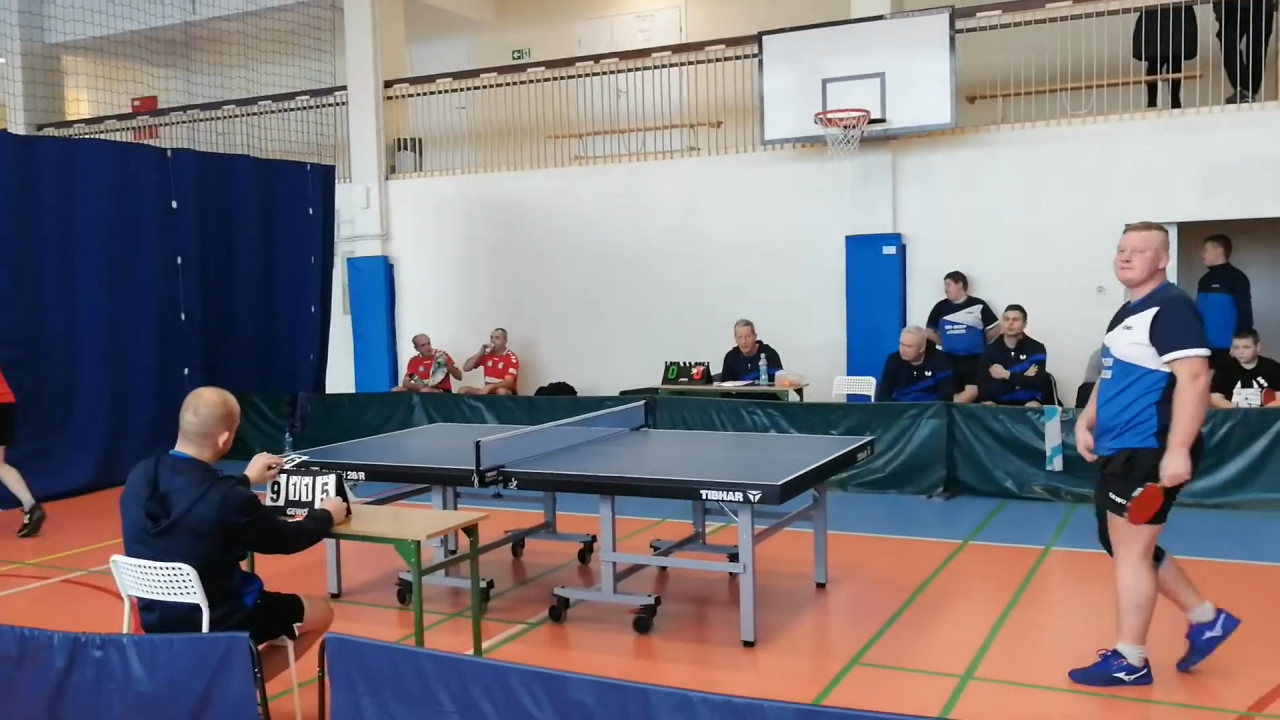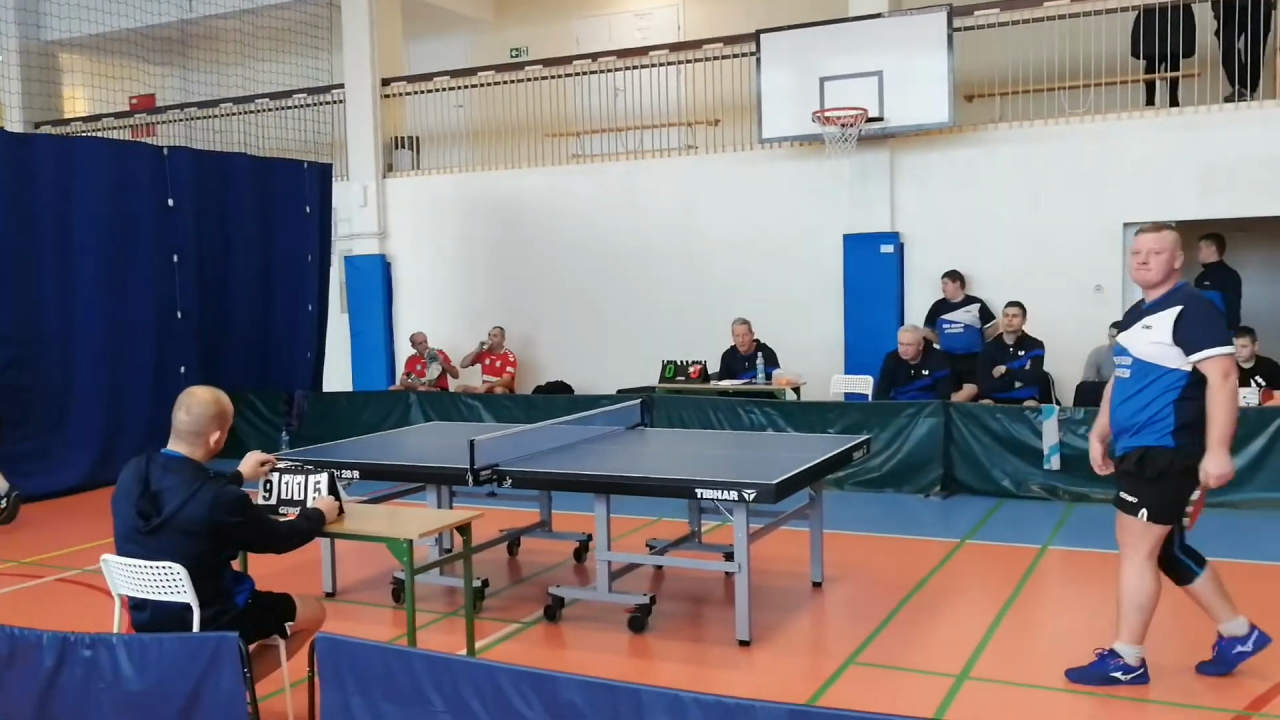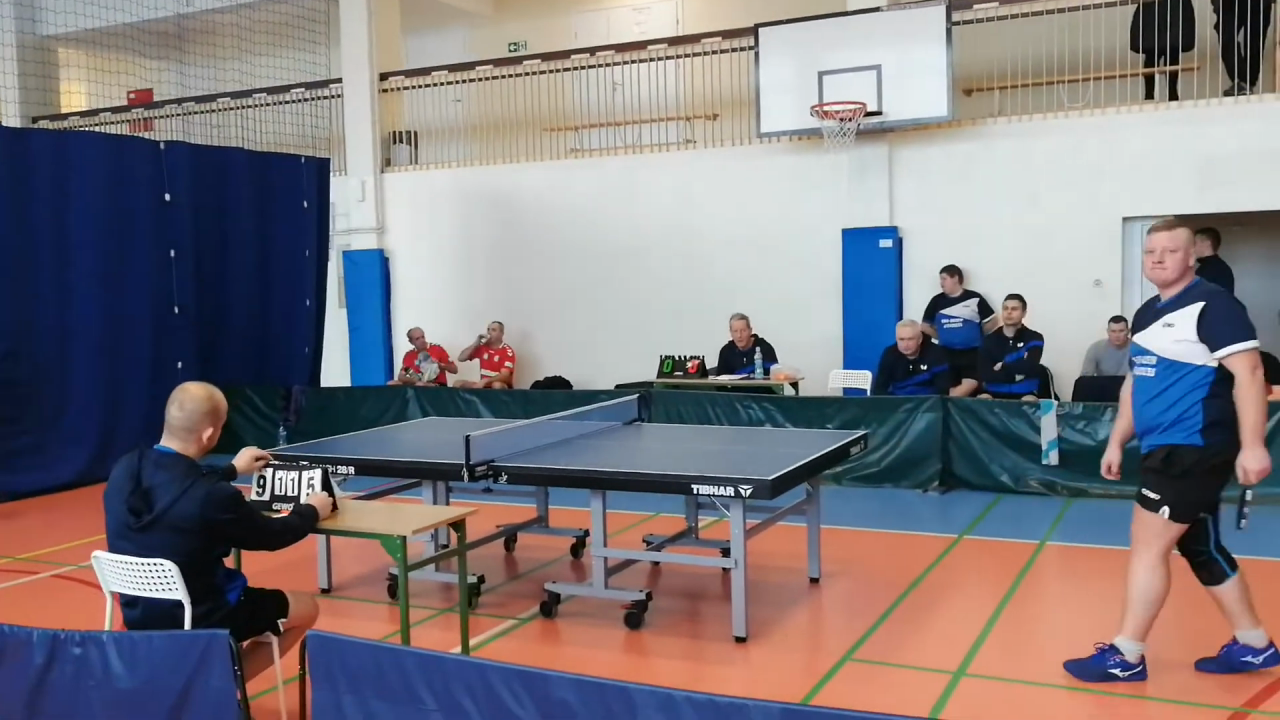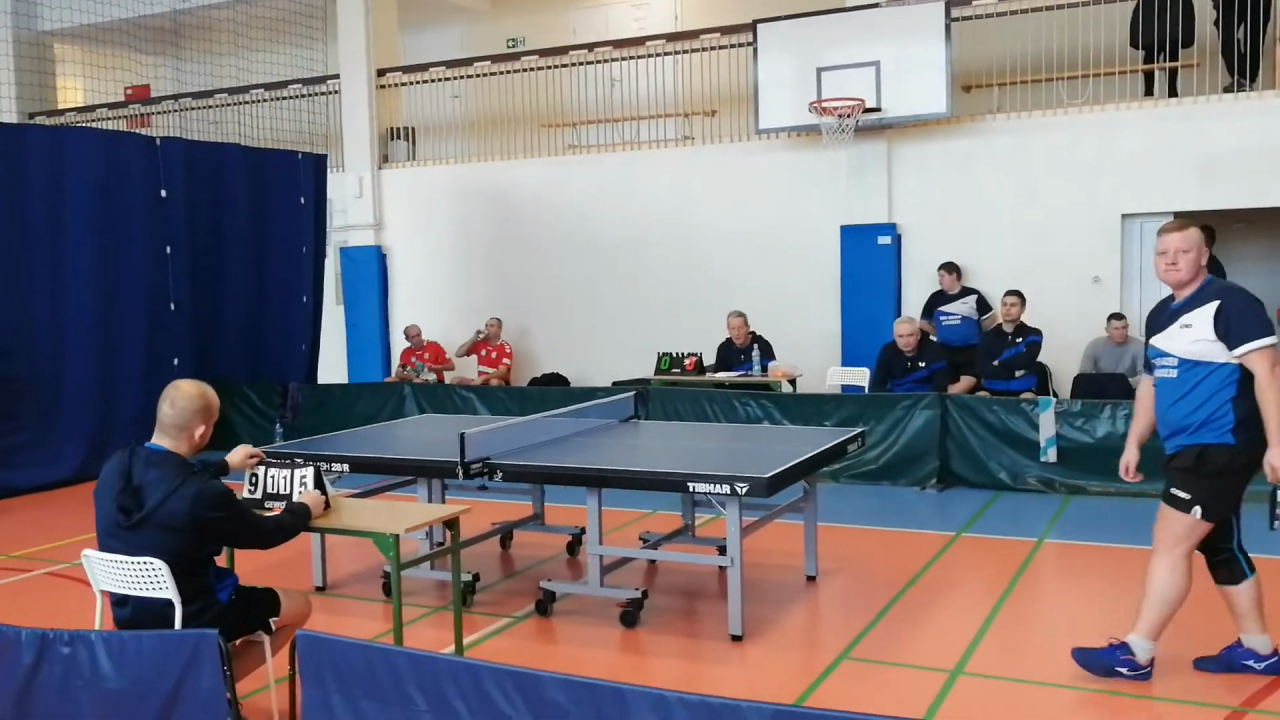
dt=0.1s
person 1, frame 1
left shoulder: (1172, 308)
right shoulder: (1129, 311)
left elbow: (1194, 378)
left wrist: (1178, 450)
right wrist: (1087, 419)
left hip: (1149, 455)
right hip: (1125, 451)
left knee: (1131, 552)
right knee: (1124, 543)
left ankle: (1130, 659)
right ankle: (1206, 618)
person 1, frame 2
left shoulder: (1192, 308)
right shoulder: (1135, 315)
left elbow: (1221, 378)
left wrist: (1217, 450)
right wrist: (1099, 432)
left hip: (1168, 452)
right hip: (1140, 451)
left knee: (1136, 551)
right knee: (1167, 551)
left ankle: (1127, 659)
right ankle: (1240, 633)
person 1, frame 3
left shoulder: (1213, 304)
right shoulder: (1146, 313)
right elbow: (1136, 383)
right wrist: (1116, 442)
left hip: (1193, 451)
right hip: (1166, 450)
left knee: (1148, 548)
right knee: (1201, 548)
left ankle: (1126, 655)
person 1, frame 4
left shoulder: (1231, 303)
right shoulder: (1161, 315)
right elbow: (1152, 385)
right wrist: (1134, 444)
left hip: (1217, 448)
right hip: (1188, 450)
left knee: (1169, 547)
right knee: (1221, 550)
left ankle: (1135, 652)
person 2, frame 1
left shoulder: (141, 476)
right shoulder: (228, 499)
right elbow: (288, 540)
left wrist: (244, 480)
right wrist: (326, 516)
left hip: (156, 617)
right hip: (215, 623)
right knee: (320, 612)
person 2, frame 2
left shoulder: (133, 473)
right shoulder: (220, 499)
right elbow: (279, 539)
left wrist: (238, 476)
right wrist: (318, 515)
left hip: (148, 616)
right hip: (206, 622)
left knee: (252, 599)
right knee: (313, 611)
person 2, frame 3
left shoulder: (125, 469)
right shoulder: (211, 495)
right elbow: (272, 536)
left wrist: (232, 470)
right wrist: (311, 511)
left hip: (139, 613)
right hip: (197, 620)
left knee: (243, 597)
right knee: (306, 607)
person 2, frame 4
left shoulder: (117, 466)
right shoulder: (202, 494)
right elbow: (264, 535)
left wrist: (225, 465)
right wrist: (303, 510)
left hip: (131, 613)
right hip: (189, 618)
left knee: (231, 590)
right knee: (298, 605)
